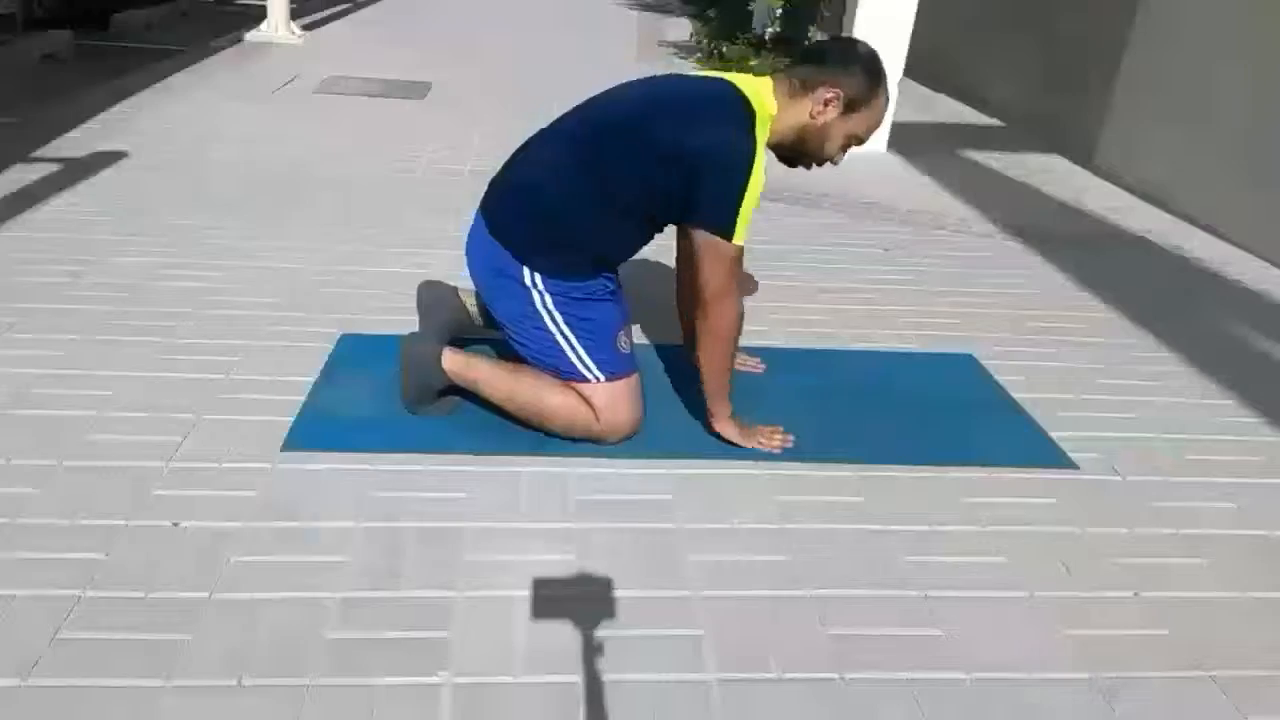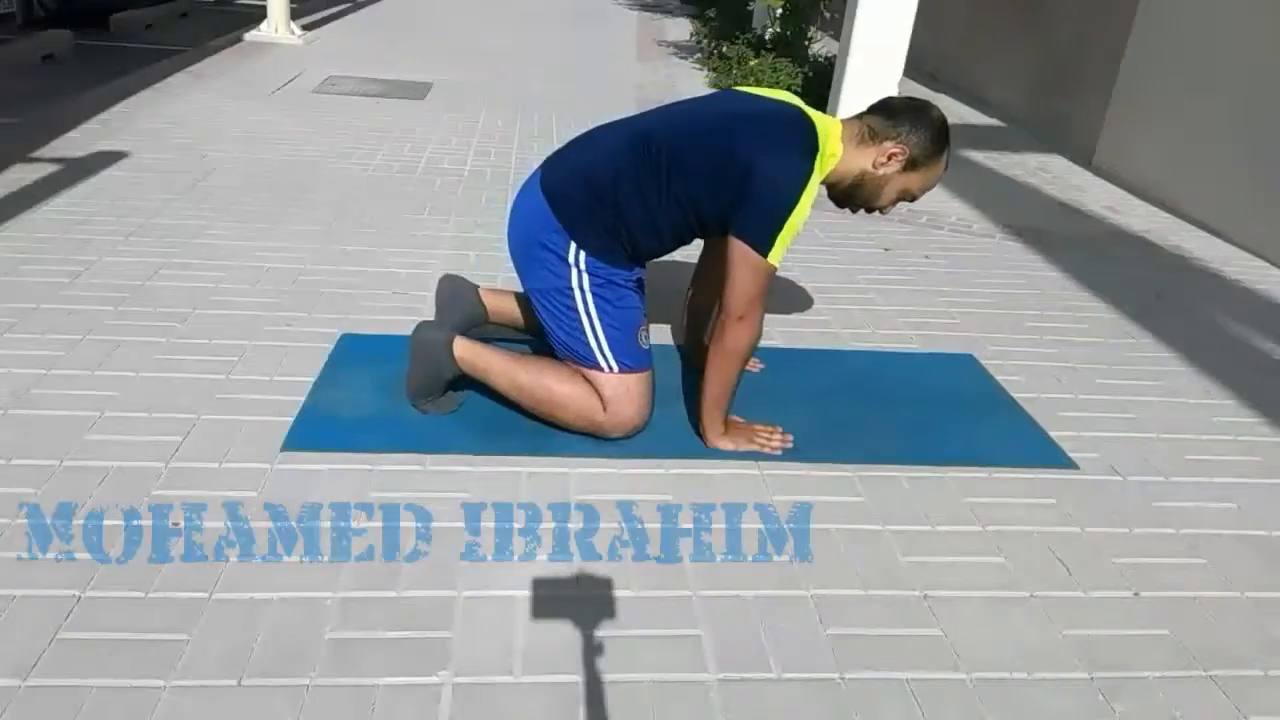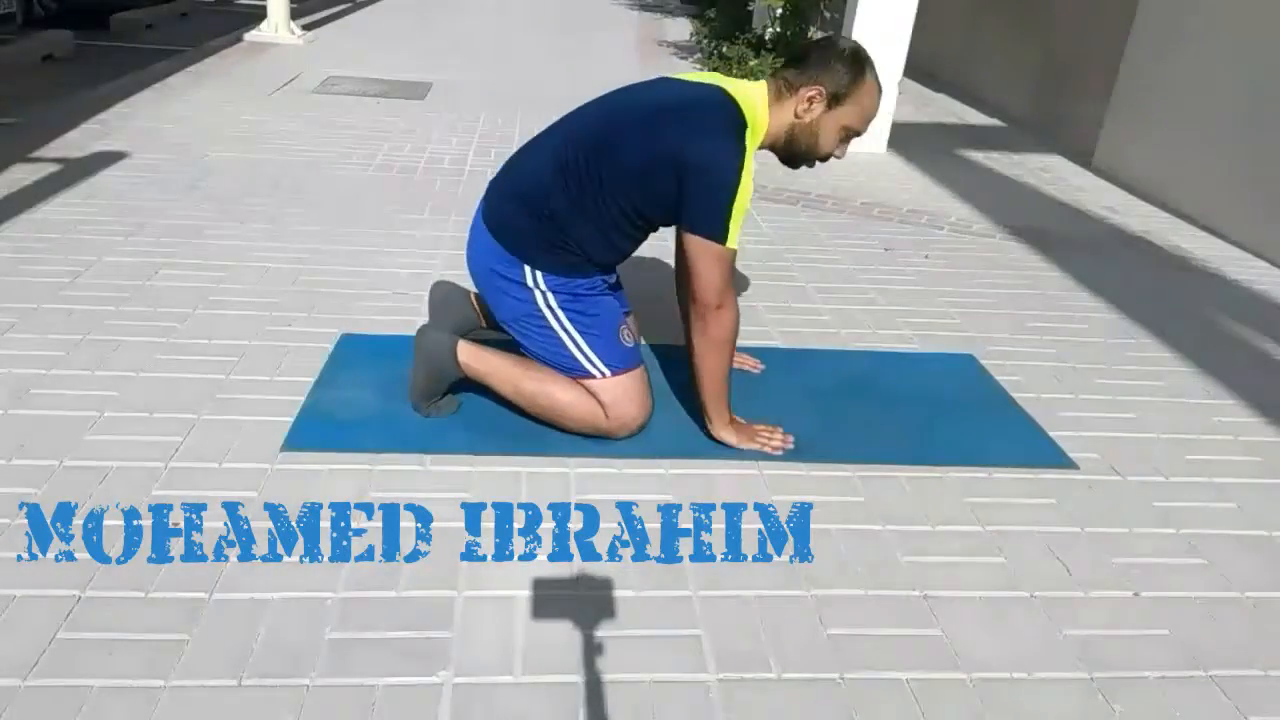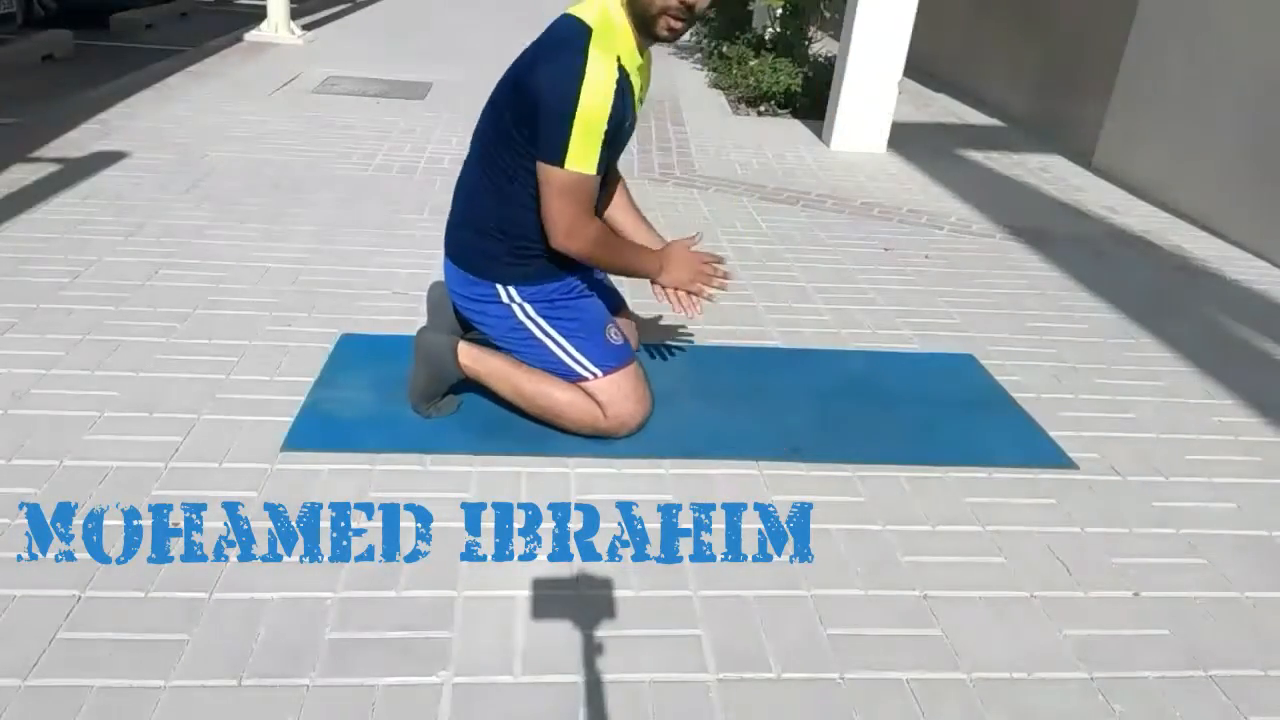
dt=0.5s
person 1, frame 1
left shoulder: (726, 98)
right shoulder: (734, 143)
left elbow: (695, 251)
right elbow: (717, 297)
left wrist: (704, 348)
right wrist: (721, 415)
left hip: (526, 230)
right hip: (532, 258)
left knee: (615, 351)
right knee: (616, 416)
left ankle: (462, 308)
right ankle: (446, 362)
person 1, frame 2
left shoulder: (791, 127)
right shoulder: (788, 171)
left elbow: (719, 248)
right elbow: (741, 313)
left wrist: (697, 343)
right wrist: (715, 427)
left hip: (558, 206)
right hip: (568, 234)
left knee: (589, 329)
right knee: (621, 410)
left ankle: (474, 302)
right ankle: (455, 350)
person 1, frame 3
left shoulder: (720, 105)
right shoulder: (720, 149)
left elbow: (692, 247)
right elbow: (713, 302)
left wrist: (704, 347)
right wrist: (720, 421)
left hip: (524, 226)
right hip: (527, 257)
left knee: (622, 344)
right knee: (624, 409)
left ankle: (476, 308)
right ankle: (458, 353)
person 1, frame 4
left shoulder: (630, 43)
right shoulder: (587, 62)
right elbow: (571, 231)
left wrist: (653, 246)
right wrist: (658, 266)
left hip: (537, 251)
right hip: (505, 271)
left knee: (623, 338)
right knee: (625, 408)
left ankle: (470, 311)
right ankle: (462, 355)
